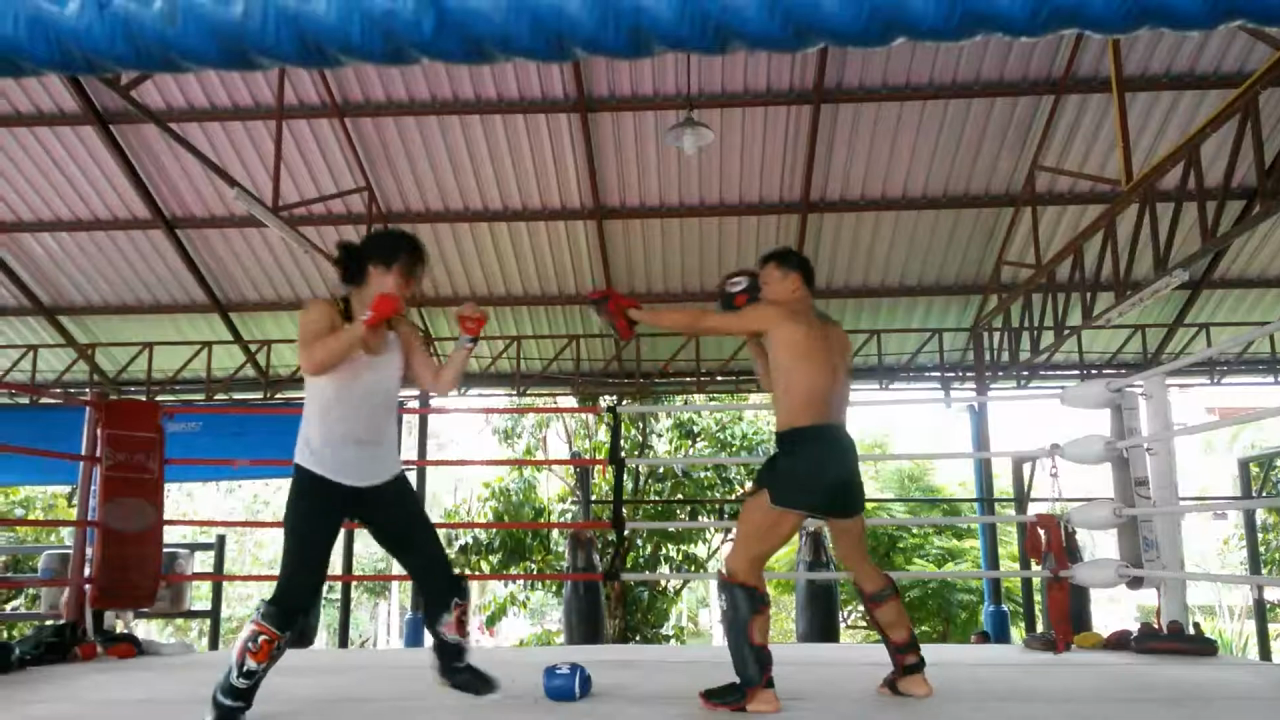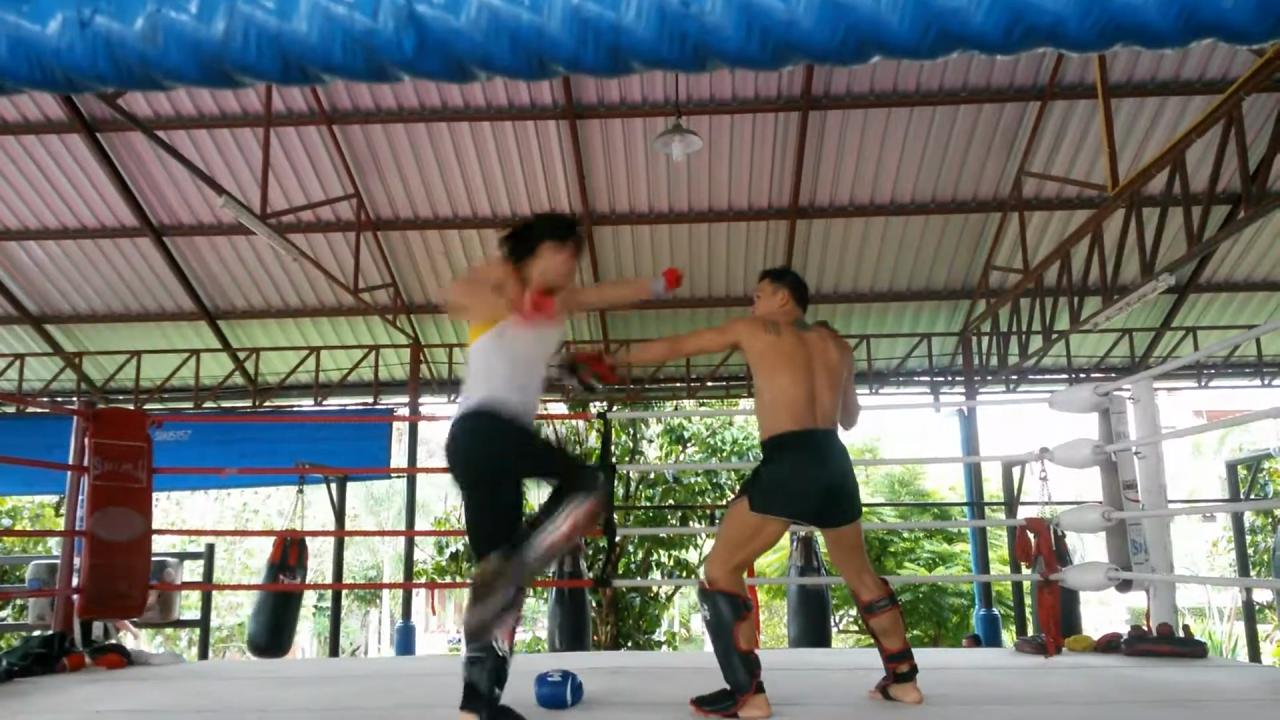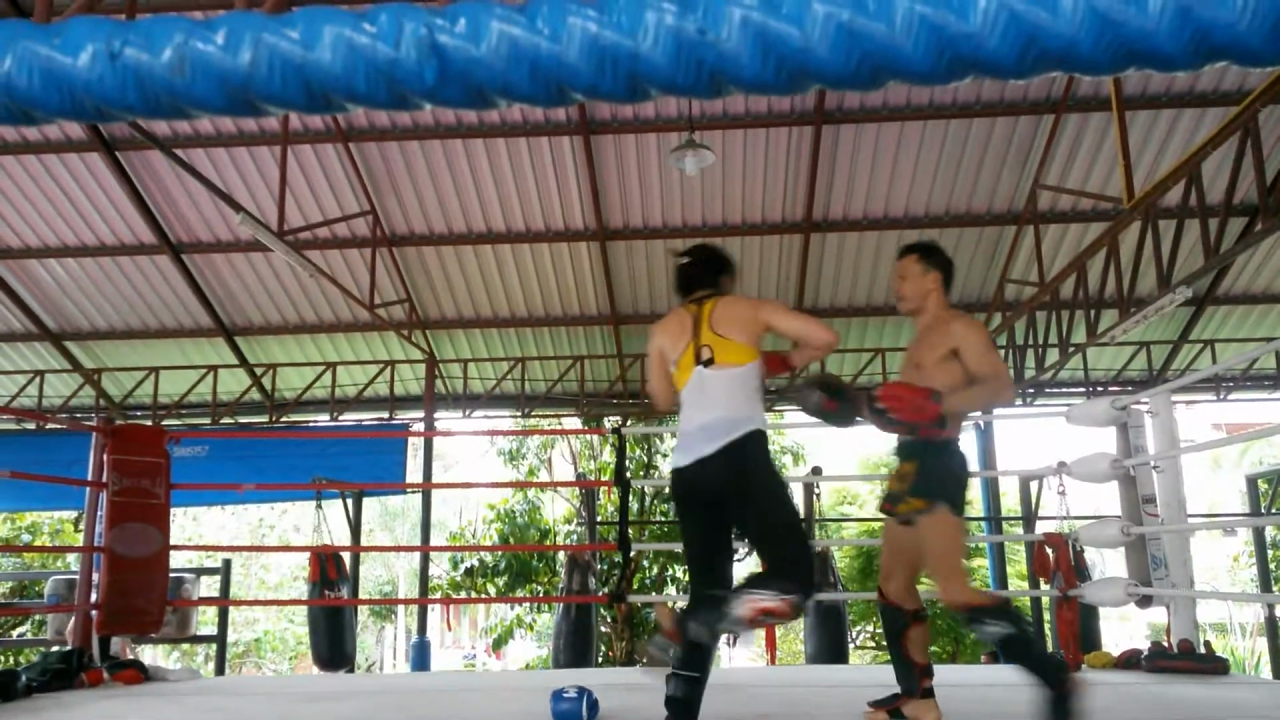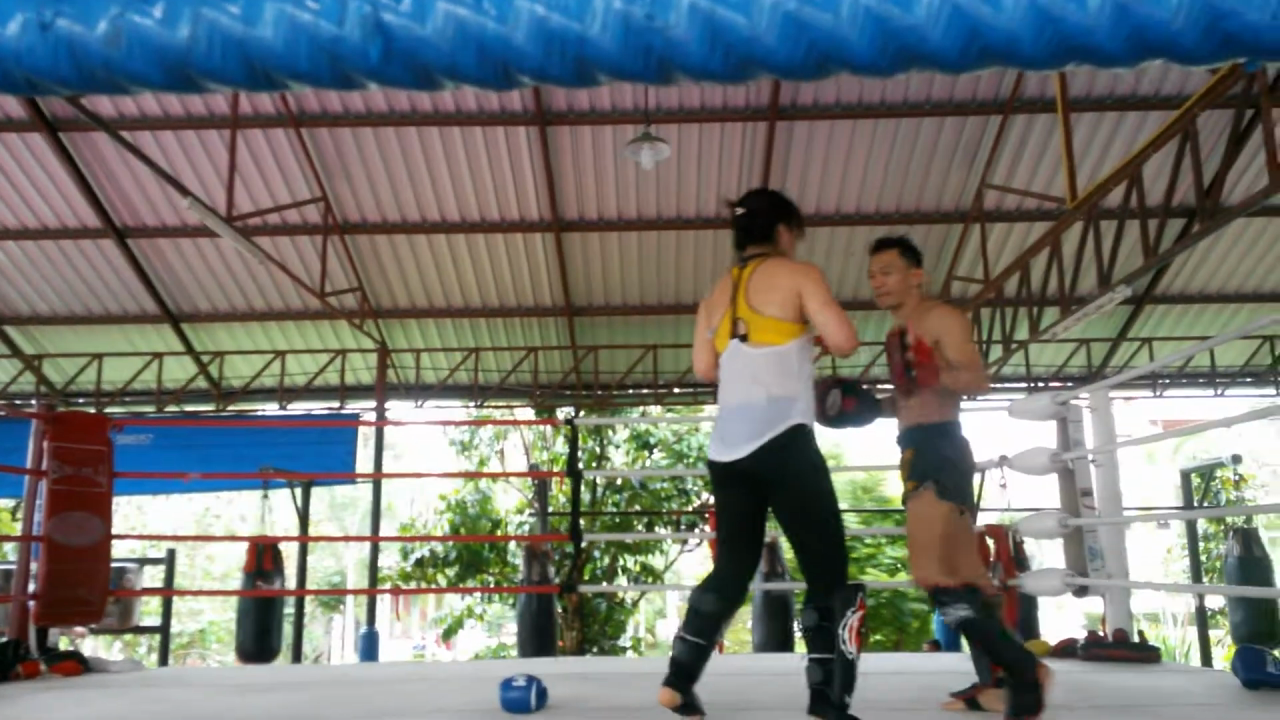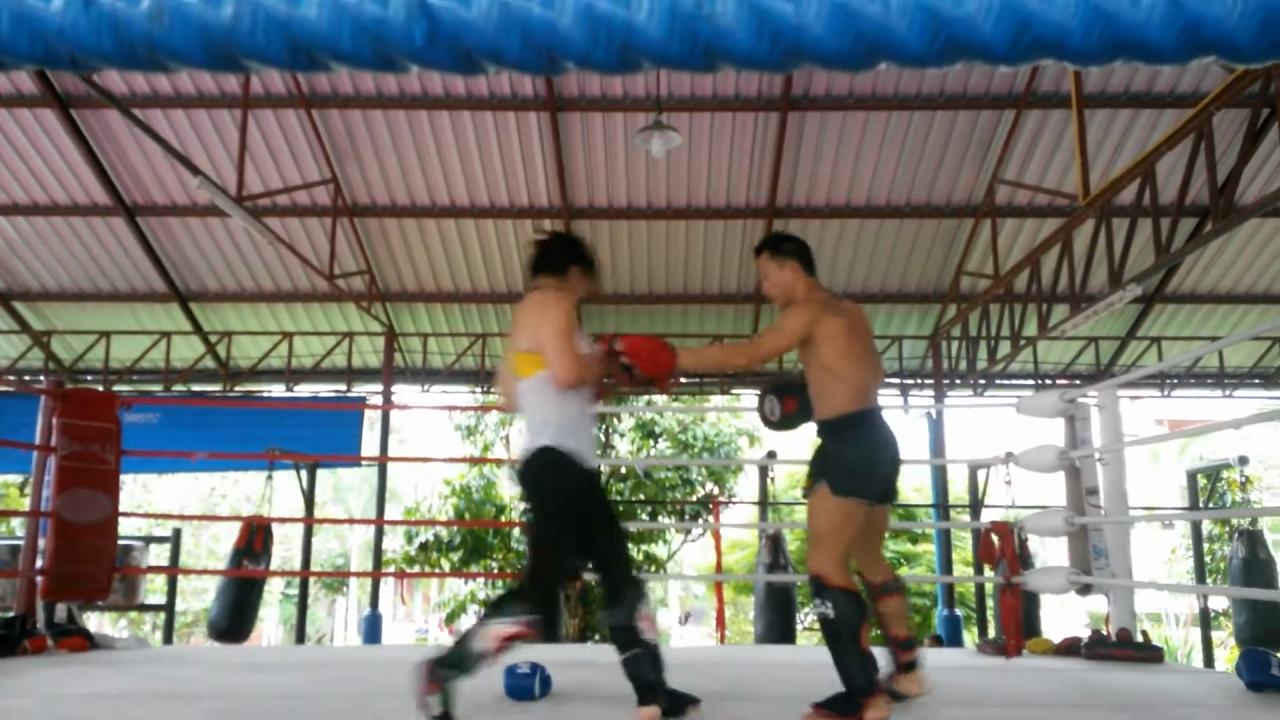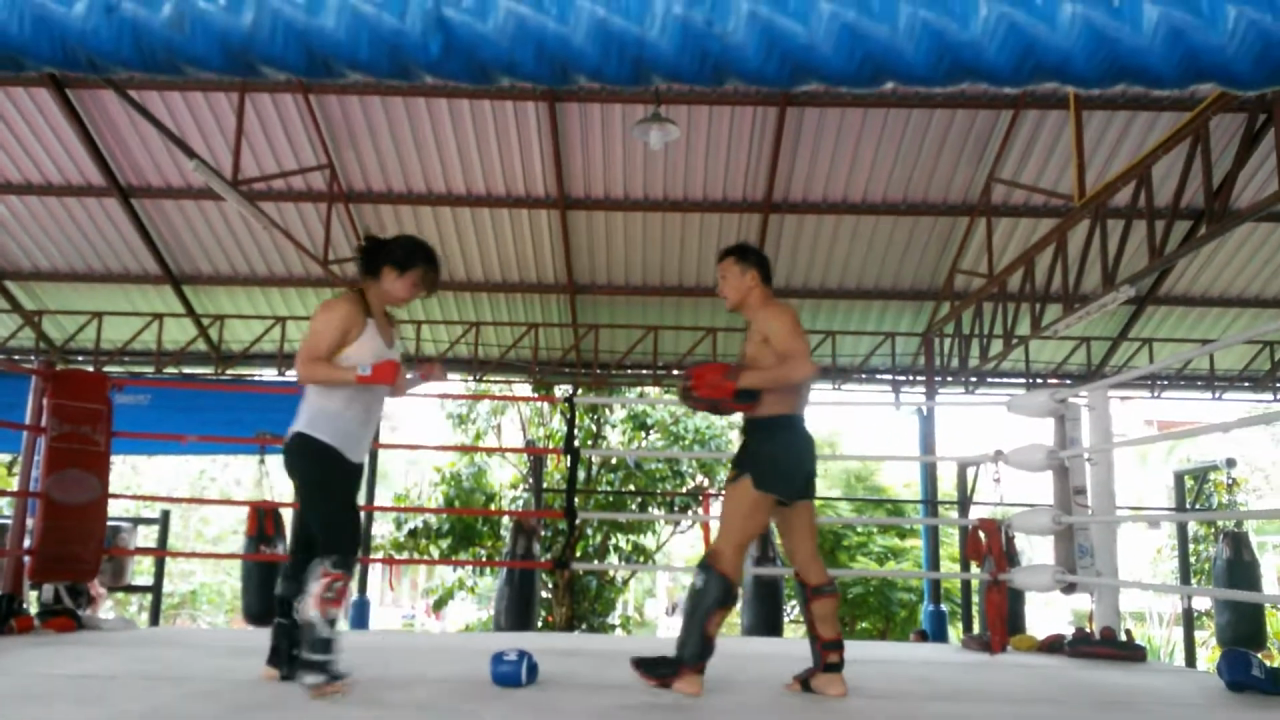
dt=0.7s
person 1, frame 1
left shoulder: (400, 331)
right shoulder: (322, 313)
left elbow: (439, 384)
right elbow: (312, 361)
left wrist: (467, 340)
right wrist: (367, 320)
left hip: (383, 482)
right hip: (320, 479)
left knee: (440, 580)
right knee: (296, 597)
left ankle: (451, 660)
person 1, frame 2
left shoulder: (554, 301)
right shoulder: (497, 275)
left elbow: (612, 294)
right elbow: (457, 296)
left wrist: (659, 285)
right wrist: (517, 305)
left hip: (509, 437)
right hip: (483, 427)
left knee: (497, 567)
right knee: (585, 484)
right ankle: (507, 573)
person 1, frame 3
left shoulder: (663, 330)
right shoulder: (747, 308)
right elbow: (823, 337)
right wrist: (785, 363)
left hip: (687, 467)
right hip: (738, 453)
left knee: (710, 588)
right knee: (795, 577)
right ankle: (689, 627)
person 1, frame 4
left shoulder: (719, 291)
right shoulder: (798, 274)
left elbow: (704, 368)
right elbow: (844, 340)
right wrist: (815, 339)
left hip: (728, 449)
right hip: (782, 440)
left knee: (732, 569)
right knee: (828, 574)
person 1, frame 5
left shoulder: (526, 318)
right shoulder: (554, 304)
left elbow: (511, 395)
right elbow: (568, 372)
right wrist: (602, 360)
left hip: (569, 466)
right hip: (557, 464)
left knee: (621, 577)
right knee: (540, 590)
right ankle: (443, 670)
person 1, frame 6
left shoulder: (387, 324)
right shoulder: (344, 309)
right elbow: (305, 367)
left wrist: (417, 378)
right wrist: (364, 374)
left hip: (348, 455)
right hip: (314, 444)
left knee: (312, 552)
right knee: (336, 547)
left ankle: (285, 654)
right ankle: (316, 660)
person 2, frame 1
left shoulder: (777, 315)
right shoulder: (835, 332)
left elbow: (696, 322)
left wrist: (634, 312)
right wrist: (755, 336)
left hip: (802, 454)
right hip: (839, 453)
left knee: (742, 563)
right knee: (861, 564)
left ankle: (755, 686)
right ankle: (910, 670)
person 2, frame 2
left shoulder: (752, 329)
right shoulder: (834, 345)
left elbow: (673, 347)
left wrist: (614, 358)
left hip: (789, 462)
right hip: (834, 461)
left knee: (720, 569)
right knee: (860, 573)
right ankle: (903, 677)
person 2, frame 3
left shoulder: (961, 327)
right shoulder: (921, 342)
left elbow: (1002, 387)
left wrist: (937, 403)
right wrist: (857, 402)
left hip: (934, 466)
right hip: (913, 470)
left knee: (953, 589)
right knee: (895, 584)
left ankle: (1054, 679)
person 2, frame 4
left shoulder: (941, 317)
right shoulder: (905, 332)
left elbow: (977, 377)
left wrist: (933, 374)
left hip: (936, 451)
right hip: (924, 454)
left knee: (931, 571)
right knee: (966, 571)
left ankle: (1021, 670)
right ankle: (1000, 680)
person 2, frame 5
left shoulder: (807, 312)
right shoulder: (848, 312)
left elbow: (750, 354)
left wrist: (669, 360)
left hip: (848, 447)
right hip: (873, 440)
left knee: (826, 569)
right knee: (869, 563)
right ankle: (906, 669)
person 2, frame 6
left shoulder: (773, 313)
right shoulder: (766, 325)
left elbow: (804, 367)
left wrist: (741, 380)
right wrist: (731, 391)
left hip: (773, 443)
right hip: (789, 444)
left knee: (727, 551)
right knee: (806, 559)
left ankle: (689, 666)
right ankle: (828, 669)
